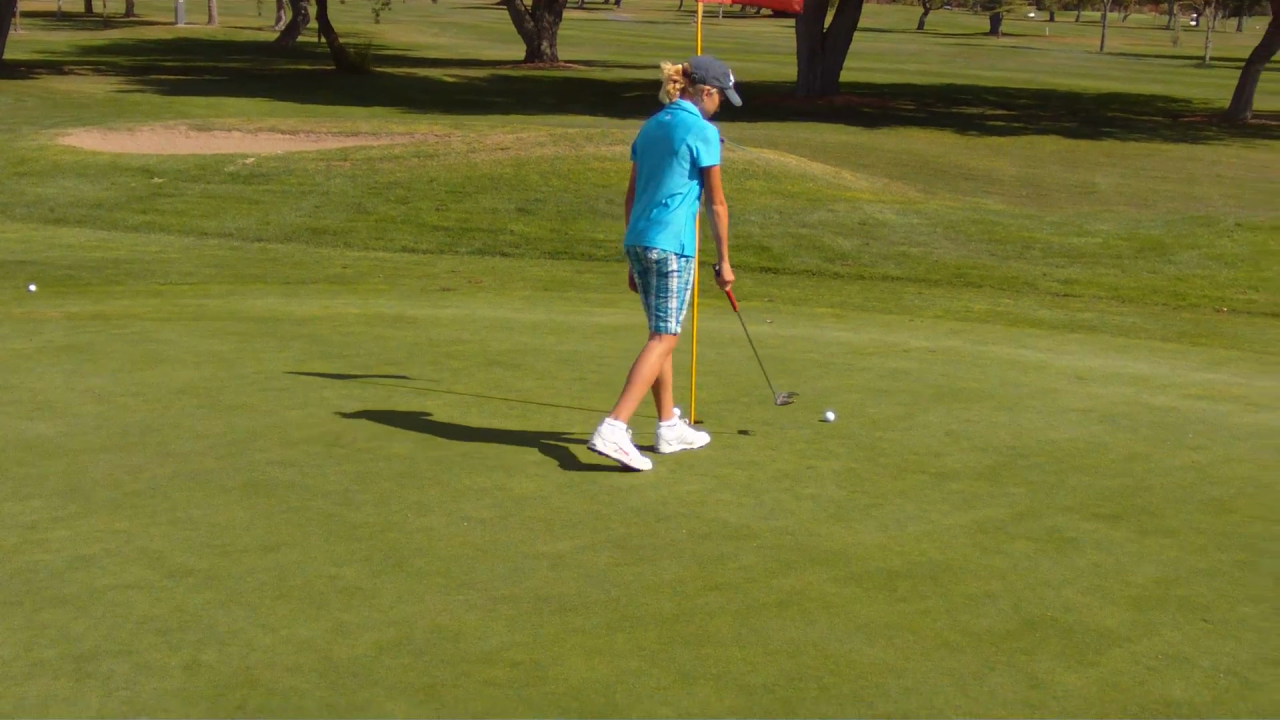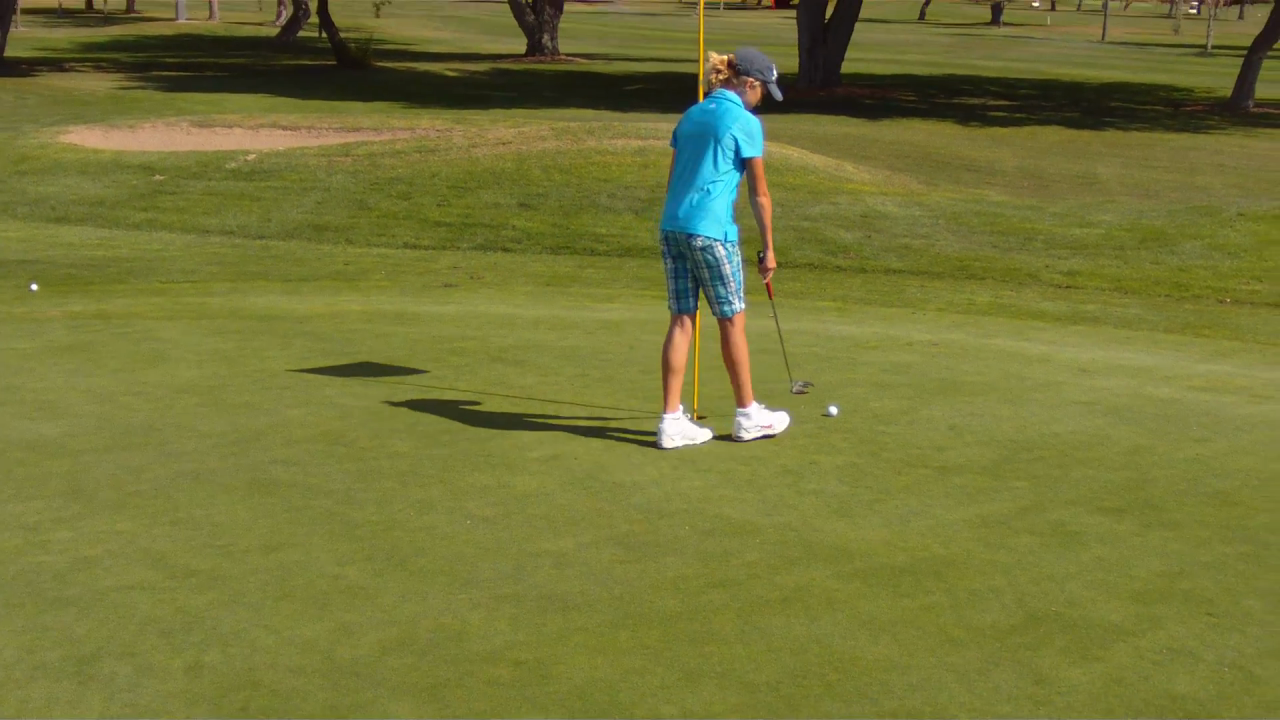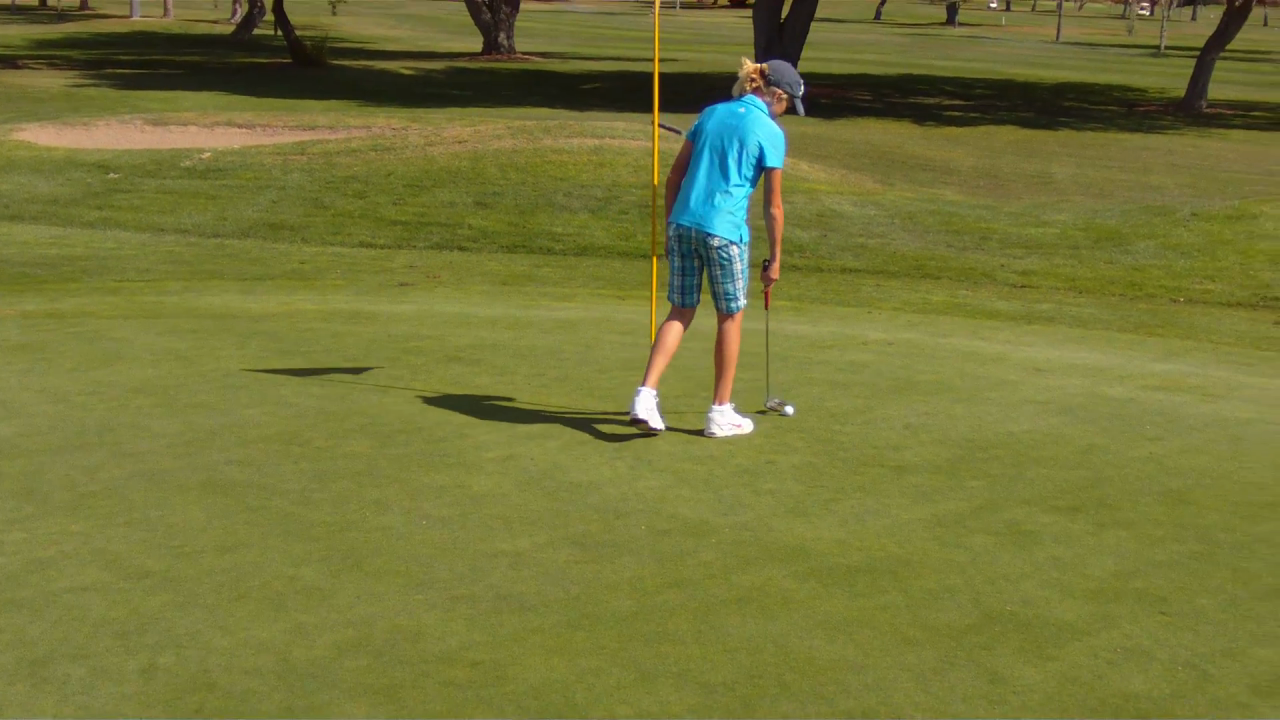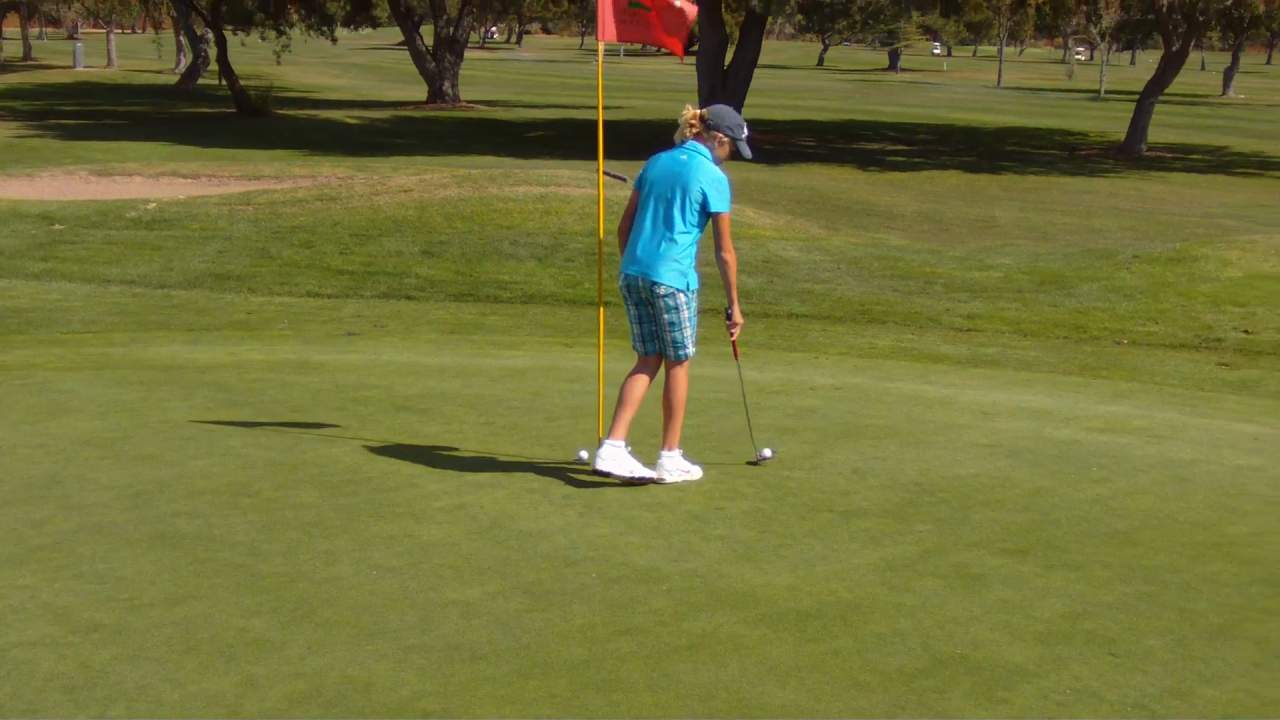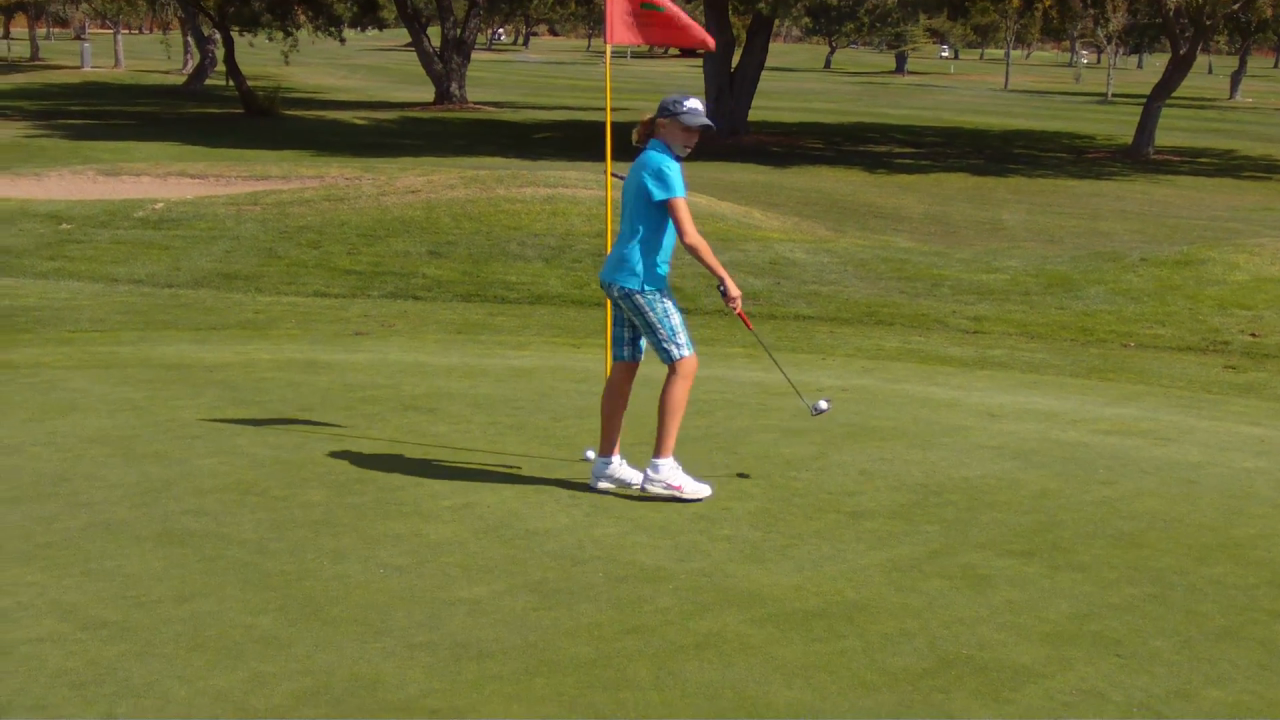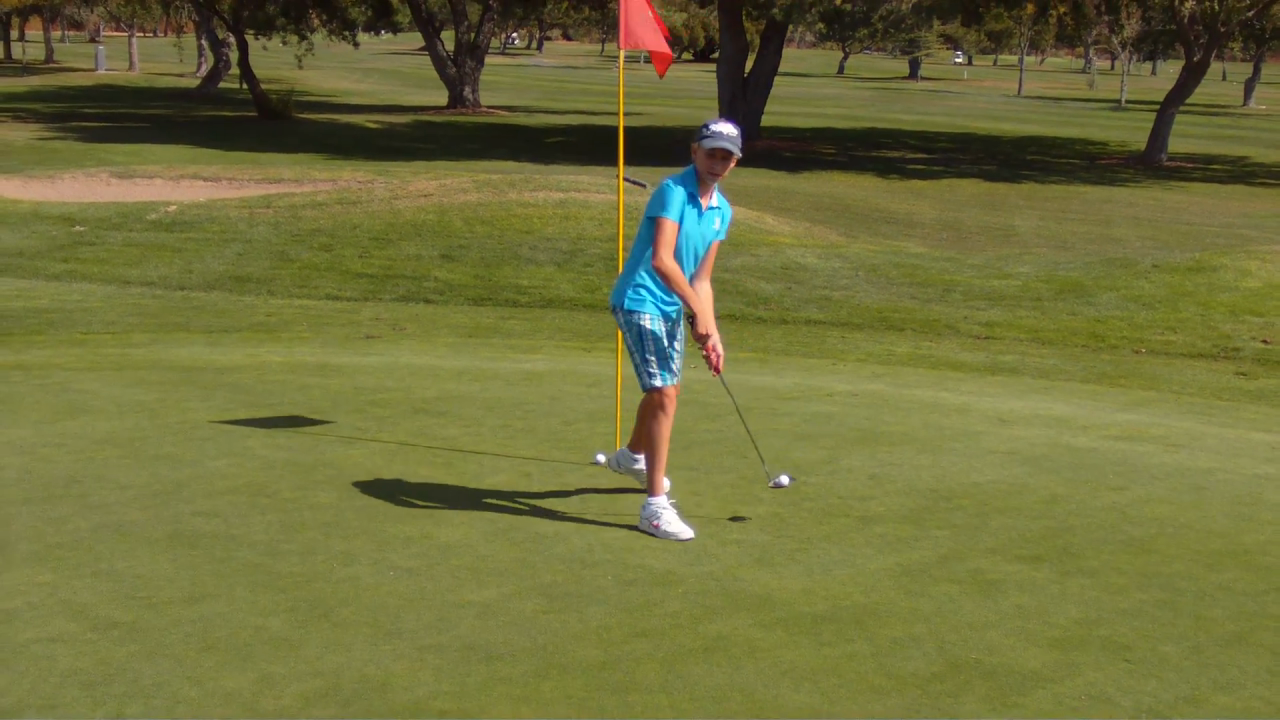
dt=0.5s
person 1, frame 1
left shoulder: (652, 126)
right shoulder: (703, 131)
right elbow: (716, 202)
right wrist: (724, 260)
left hip: (638, 240)
right hip: (671, 245)
left knee: (662, 332)
right knee: (664, 338)
left ankle: (669, 426)
right ankle: (613, 428)
person 1, frame 2
left shoulder: (691, 115)
right shoulder: (745, 123)
right elbow: (759, 193)
right wrist: (769, 248)
left hip: (672, 227)
right hip: (711, 231)
left knee: (681, 322)
right knee: (732, 321)
left ankle: (672, 419)
right ankle: (747, 415)
person 1, frame 3
left shoulder: (711, 113)
right shoulder: (770, 133)
left elbow: (674, 176)
right elbow: (773, 205)
left wrist: (672, 225)
right wrist: (775, 259)
left hip: (683, 224)
right hip: (724, 231)
left knee: (680, 311)
right knee: (730, 318)
left ankle: (646, 395)
right ankle: (720, 412)
person 1, frame 4
left shoulder: (656, 162)
right shoulder: (713, 178)
left elbow: (624, 226)
right elbow: (724, 251)
right wrist: (734, 304)
left hip: (633, 274)
right hip: (673, 279)
left knee: (648, 361)
right knee: (677, 365)
left ankle: (612, 448)
right ankle: (670, 458)
person 1, frame 5
left shoulder: (647, 164)
right shoulder: (663, 167)
right elbow: (689, 236)
left wrist: (658, 287)
right wrist: (725, 279)
left hip: (622, 278)
right hip: (640, 281)
left knee: (624, 370)
right knee: (684, 364)
left ankle: (607, 465)
right ankle: (662, 469)
person 1, frame 6
left shoulder: (723, 210)
right shoulder: (673, 190)
left elbow: (701, 279)
right elbow: (661, 260)
left wrist: (710, 332)
right wrist: (698, 316)
left hip: (670, 308)
right hip: (639, 302)
left knee: (660, 390)
right knee: (665, 395)
left ankle: (632, 455)
right ankle: (656, 505)
